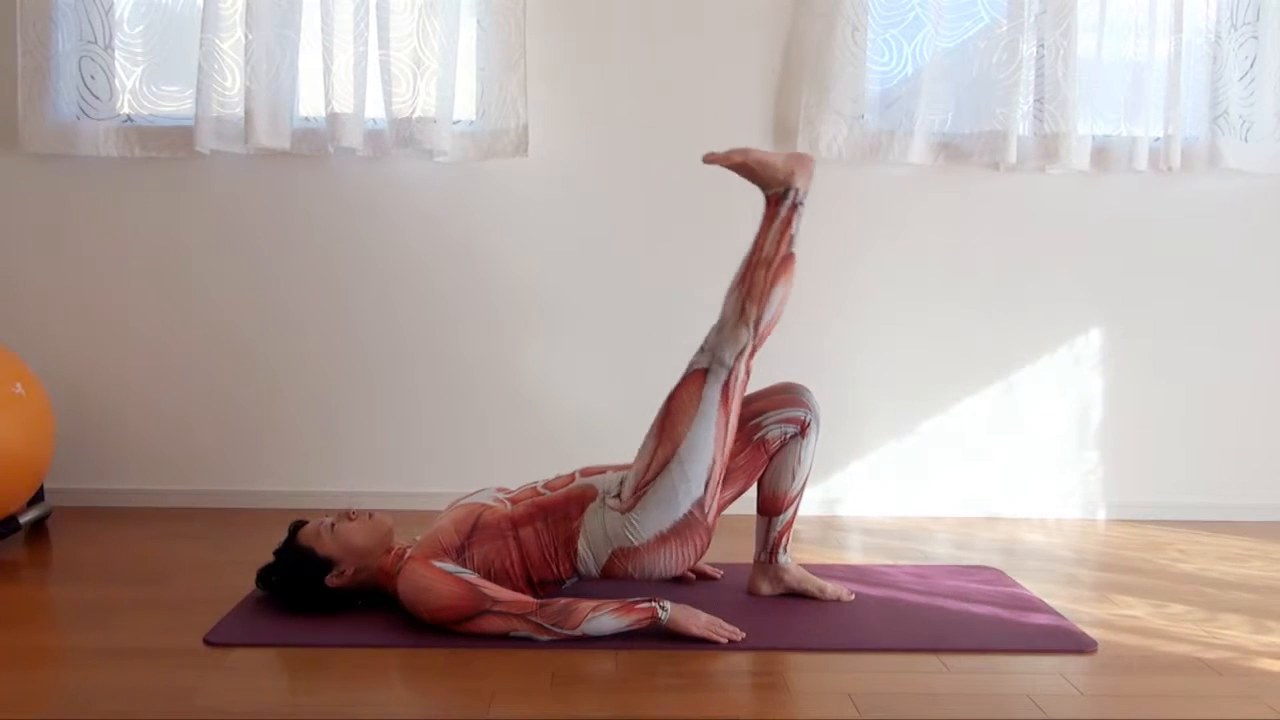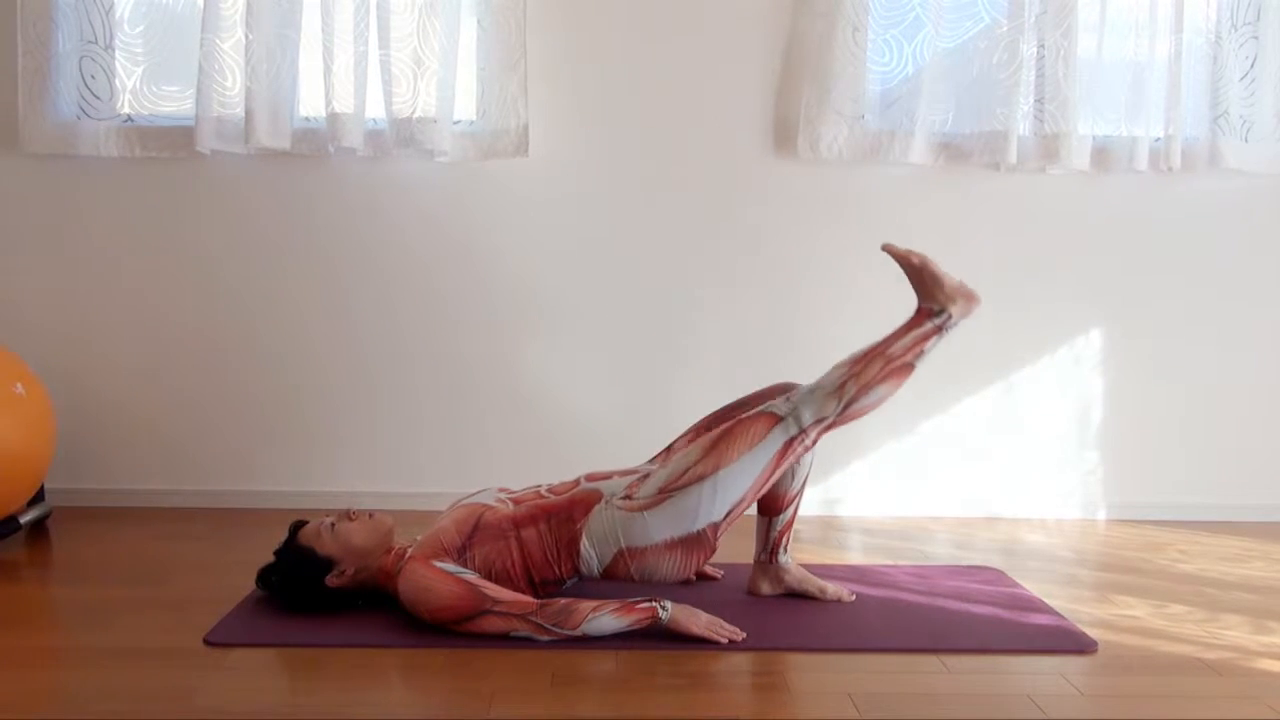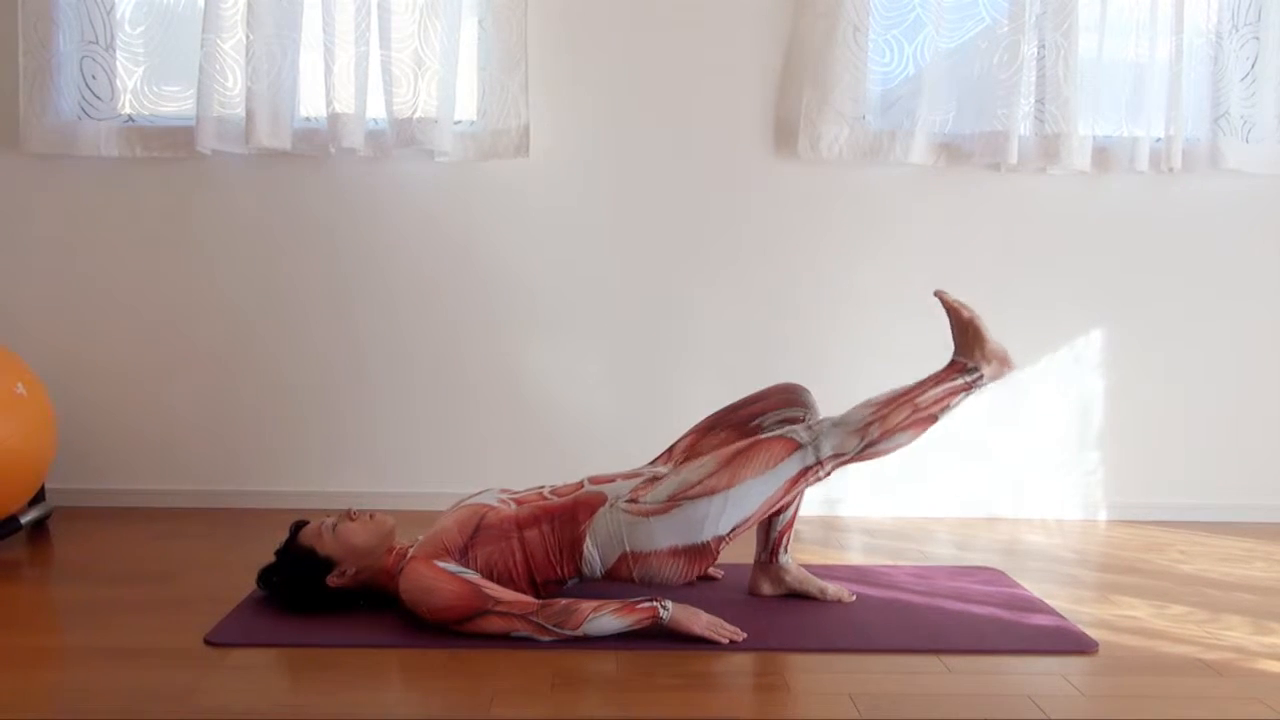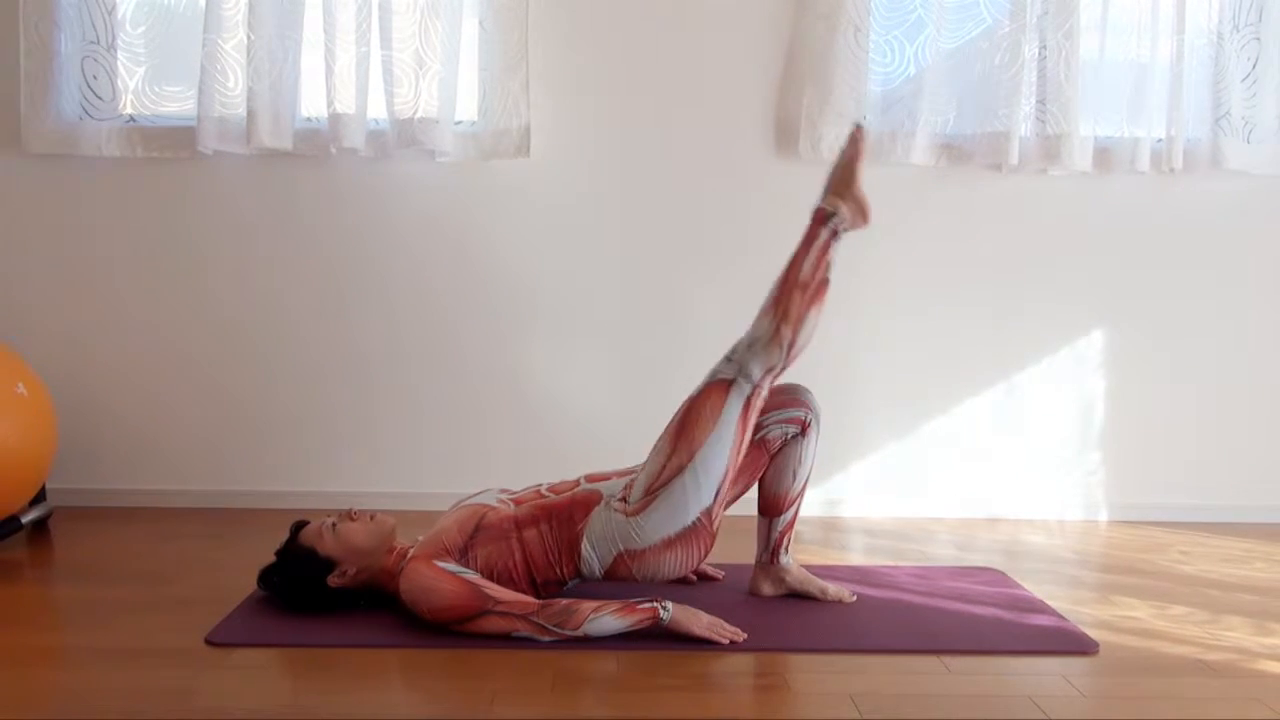
dt=0.3s
person 1, frame 1
left shoulder: (427, 556)
right shoulder: (419, 585)
right elbow: (538, 618)
right wrist: (665, 613)
left hip: (617, 509)
right hip: (631, 534)
left knee: (792, 404)
right knee: (722, 357)
left ankle: (773, 567)
person 1, frame 2
left shoulder: (428, 550)
right shoulder: (419, 586)
right elbow: (541, 616)
left wrist: (676, 550)
right wrist: (662, 610)
left hip: (629, 510)
right hip: (625, 532)
left knee: (782, 400)
right knee: (793, 414)
left ankle: (774, 566)
right ankle: (933, 318)
person 1, frame 3
left shoulder: (430, 552)
right shoulder: (419, 584)
right elbow: (540, 618)
right wrist: (666, 612)
left hip: (626, 500)
right hip: (629, 537)
left knee: (788, 401)
right knee: (811, 442)
left ankle: (774, 567)
right ankle: (969, 368)
person 1, frame 4
left shoulder: (431, 555)
right shoulder: (420, 585)
right elbow: (541, 620)
left wrist: (677, 551)
right wrist: (667, 614)
left hip: (621, 513)
right hip: (628, 542)
left knee: (791, 403)
right knee: (745, 373)
left ankle: (774, 569)
